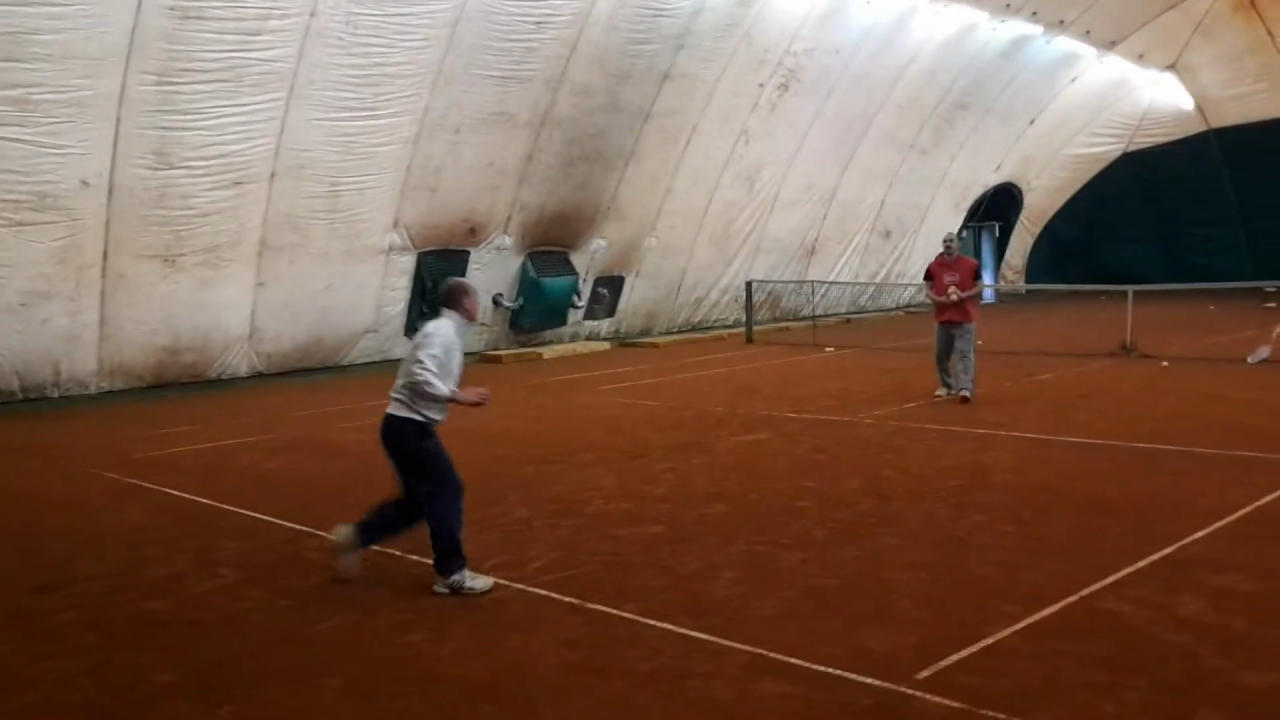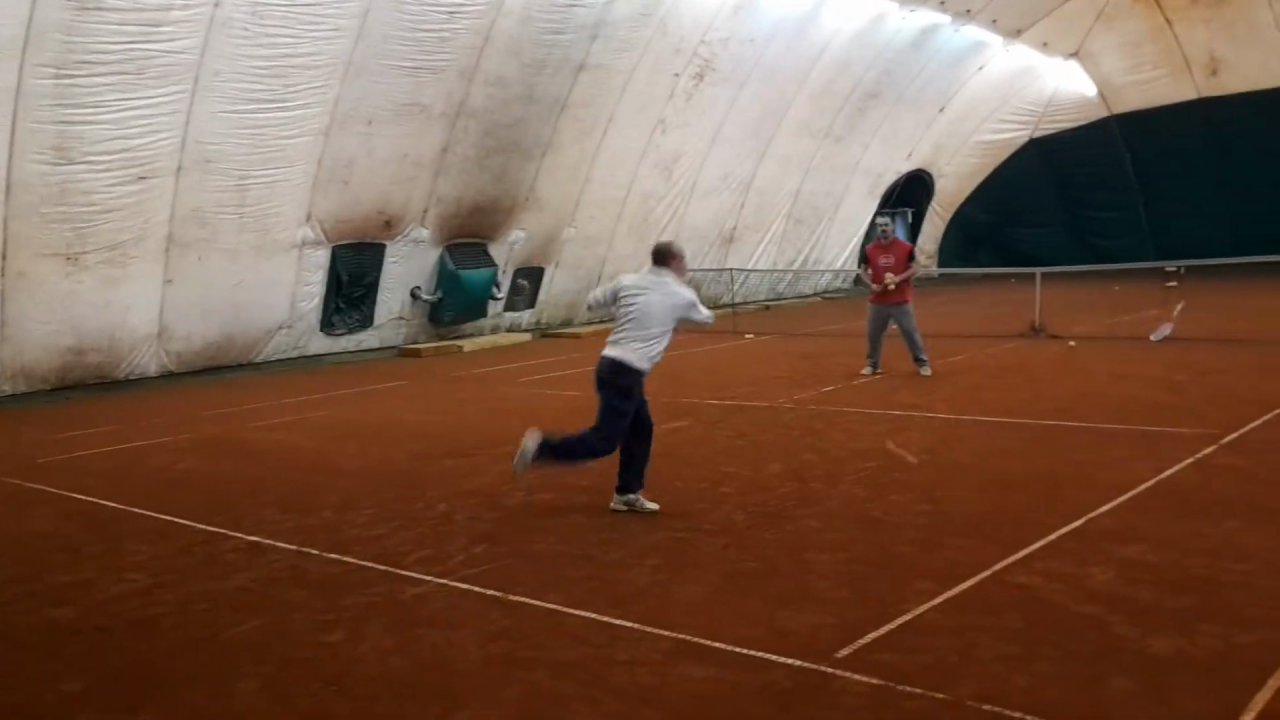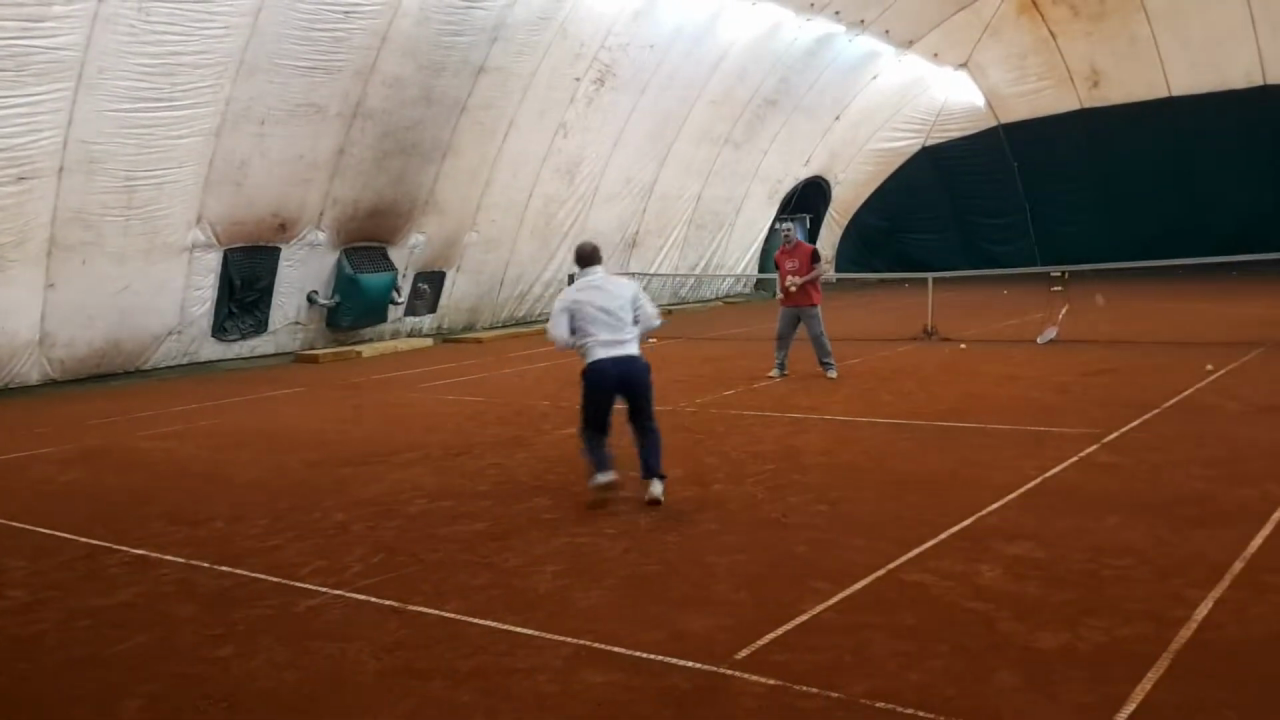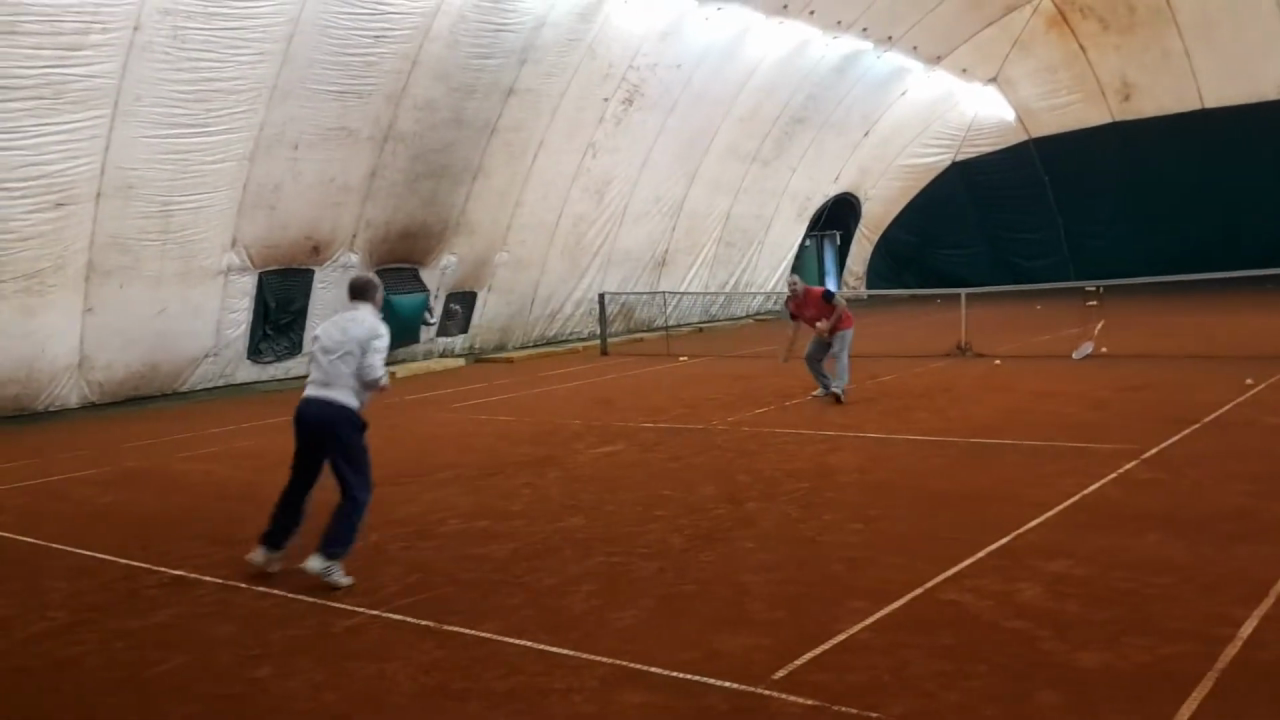
dt=1s
person 1, frame 1
left shoulder: (451, 334)
right shoulder: (440, 333)
right elbow: (421, 380)
left wrist: (462, 394)
right wrist: (460, 396)
left hip: (415, 426)
right hip: (408, 427)
left knee: (419, 497)
right knee: (447, 493)
left ankle: (354, 536)
right ankle: (452, 574)
person 1, frame 2
left shoulder: (628, 283)
right shoulder: (682, 295)
left elbow: (593, 302)
right elbow: (704, 318)
right wrist: (701, 311)
left hip: (611, 366)
right hip: (625, 373)
left knee: (641, 429)
right knee: (603, 441)
left ankle: (628, 494)
right ankle: (539, 448)
person 1, frame 3
left shoulder: (568, 296)
right shoulder: (627, 285)
left elbow: (558, 338)
right elbow: (652, 320)
left hip: (598, 369)
right hip: (632, 364)
left knee: (594, 430)
right knee: (645, 426)
left ankle: (603, 471)
right ankle: (654, 482)
person 1, frame 4
left shoulder: (328, 325)
right shoulder: (377, 328)
right elbow: (372, 375)
right wrist: (385, 382)
left hip: (308, 407)
right hip: (340, 415)
left knee: (300, 482)
right knee: (356, 490)
left ankle: (267, 549)
right ankle: (326, 559)
